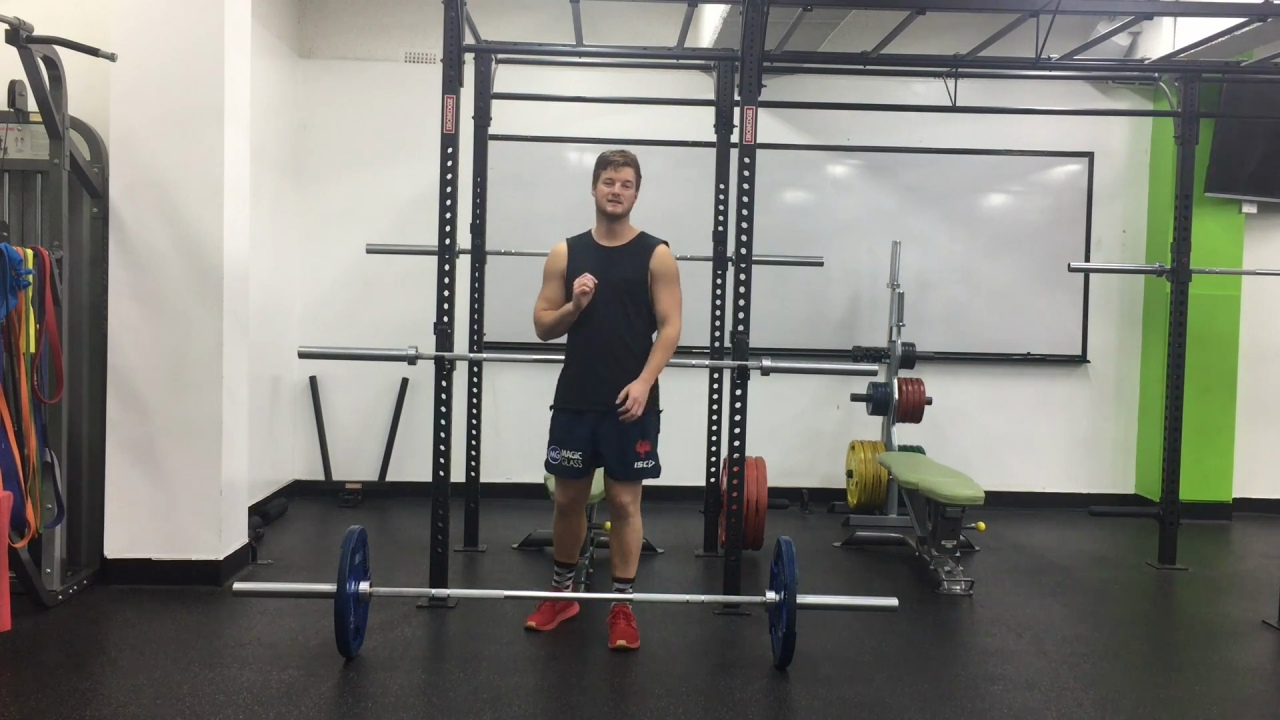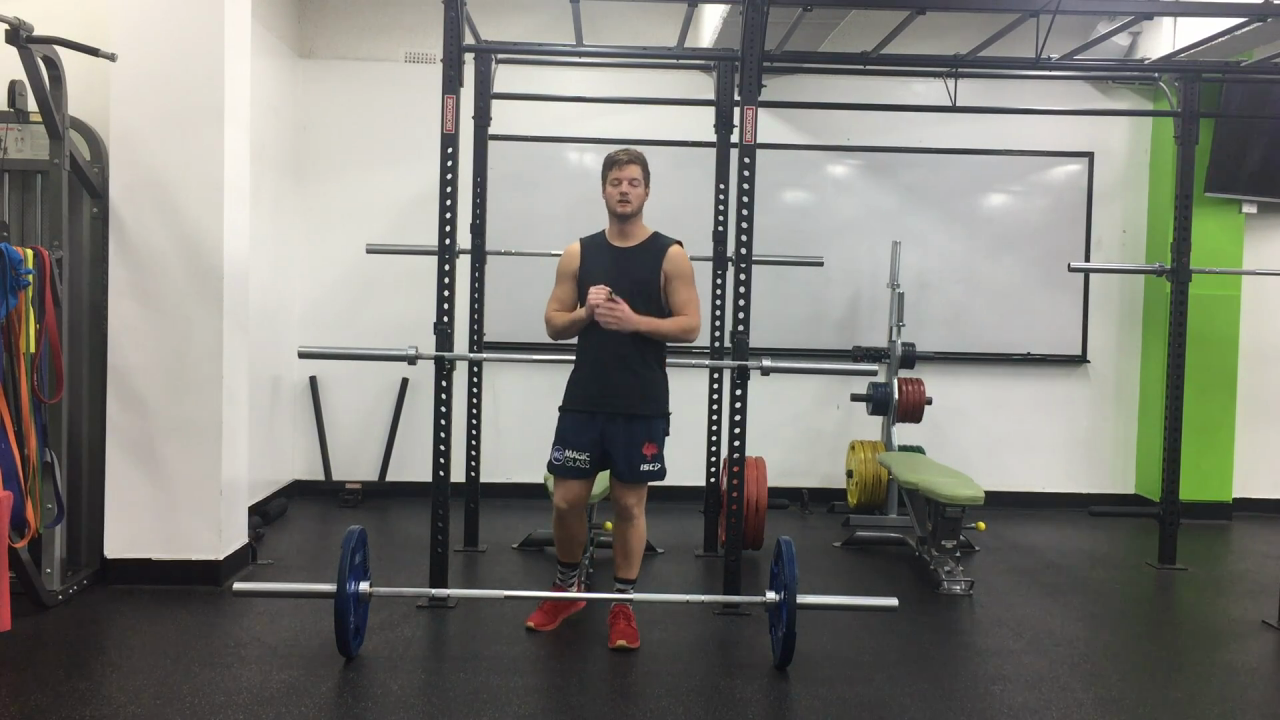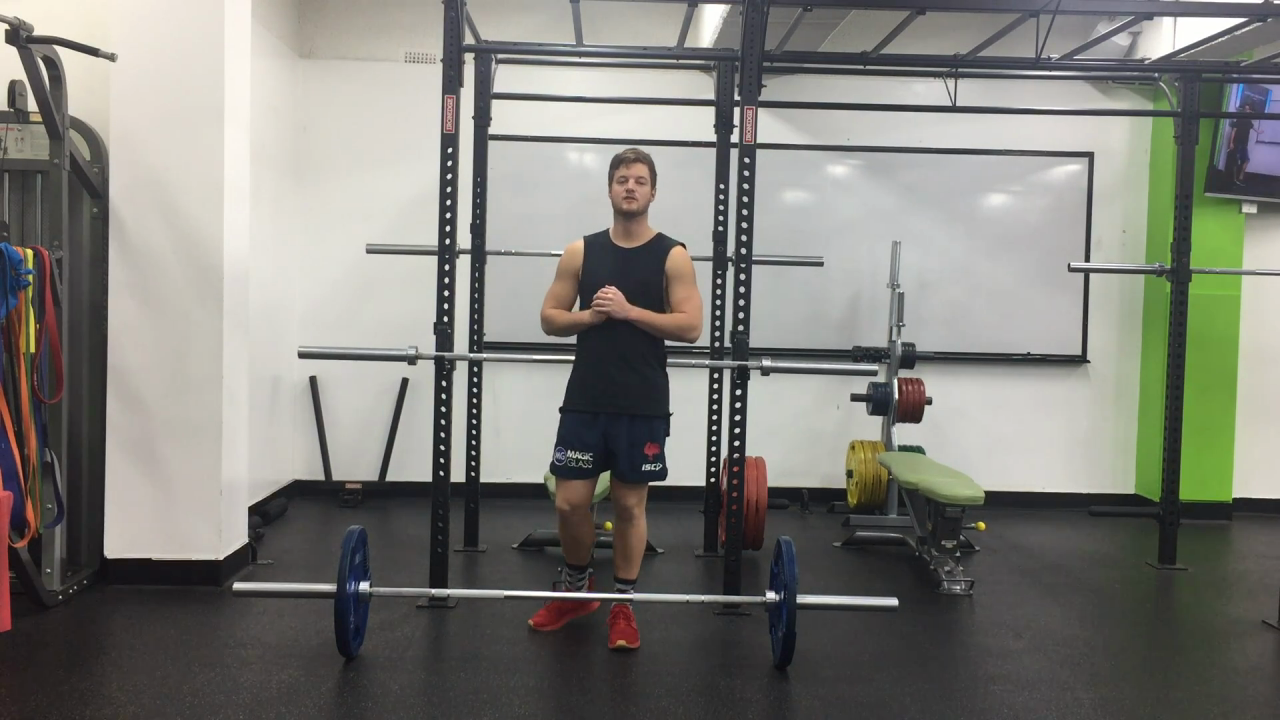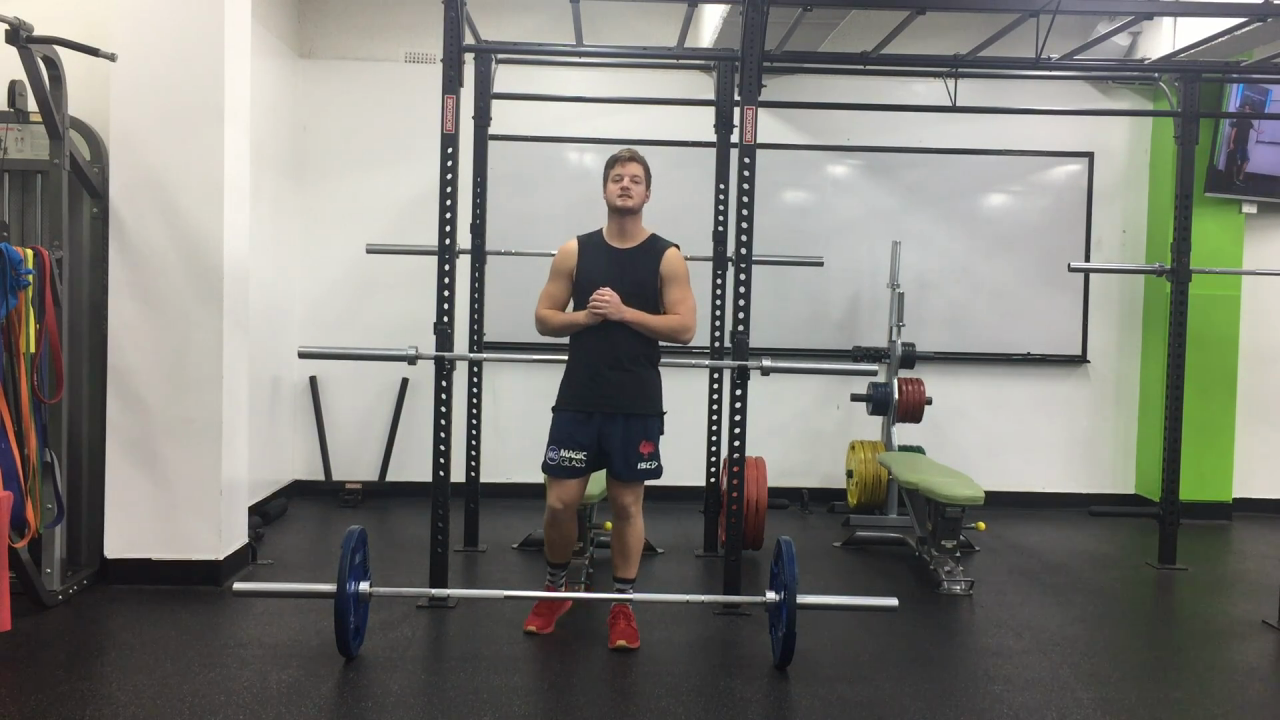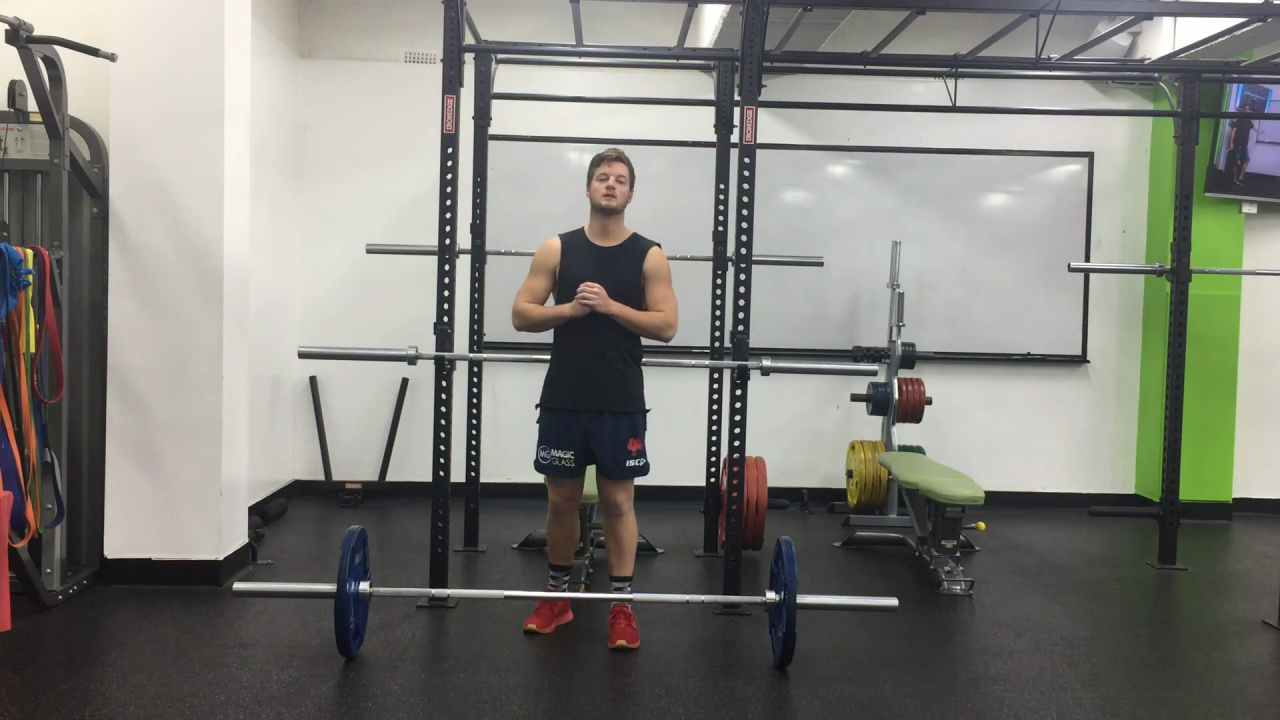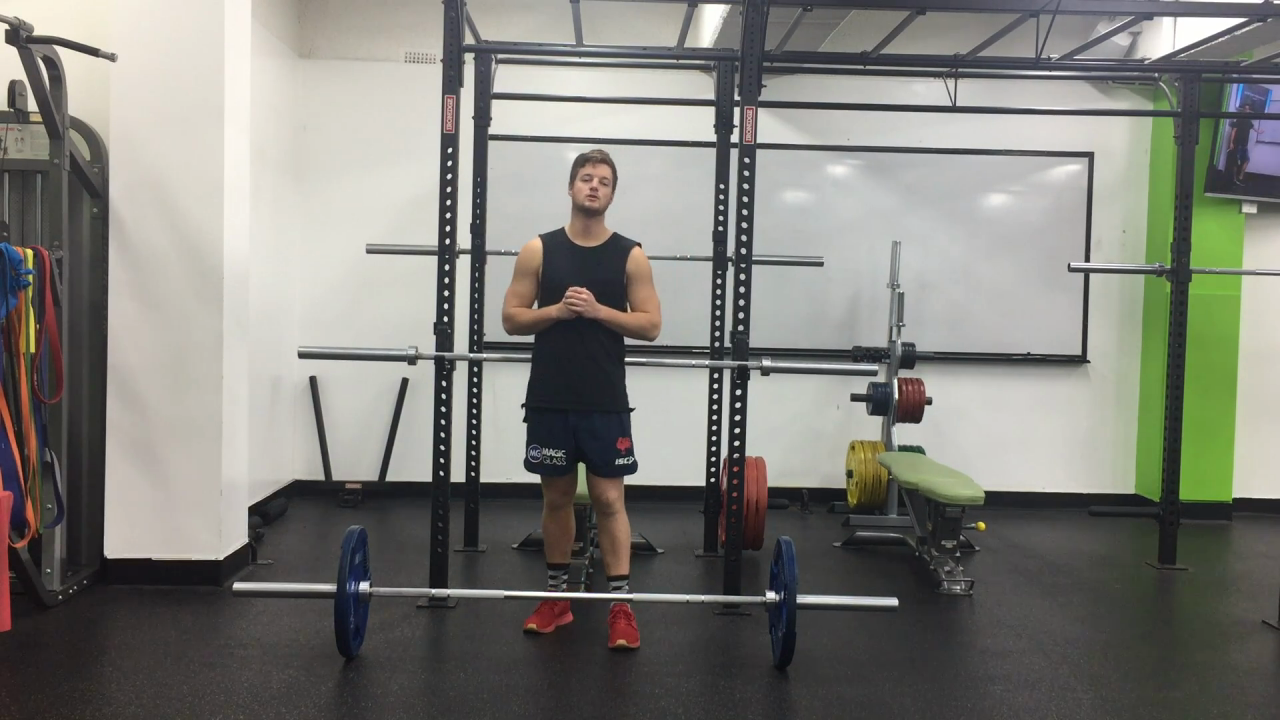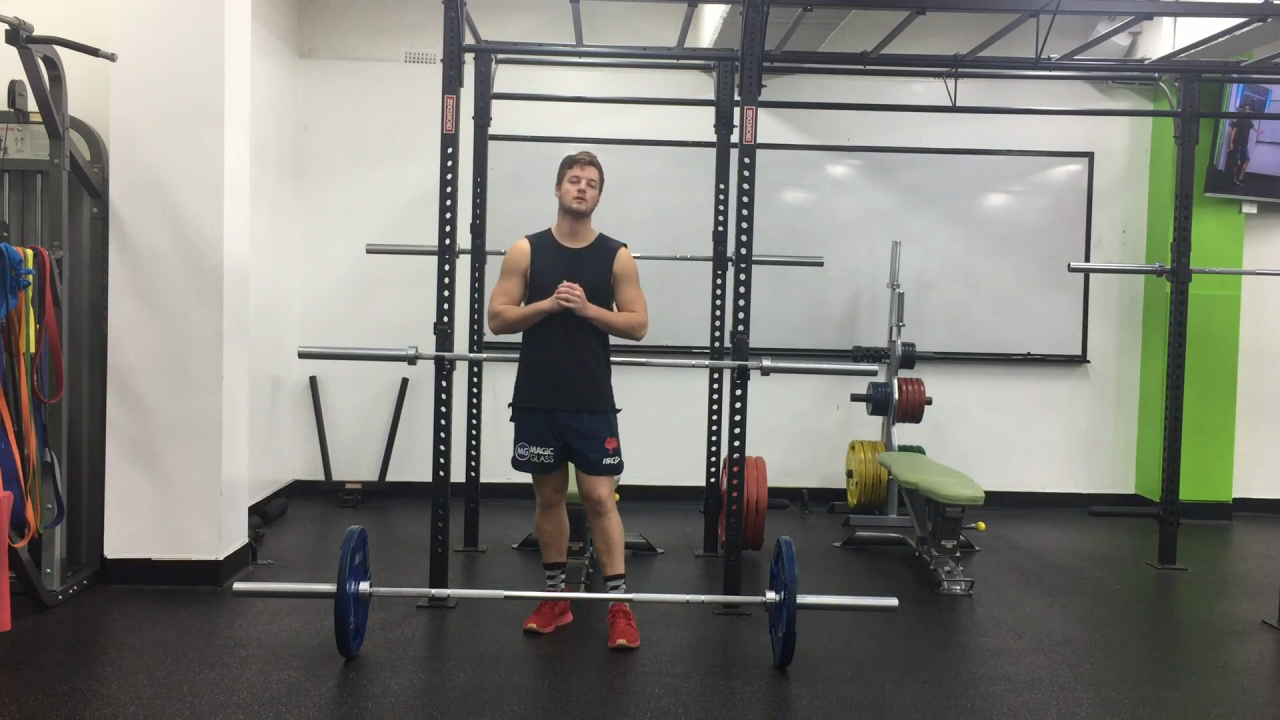
dt=0.3s
person 1, frame 1
left shoulder: (656, 254)
right shoulder: (566, 253)
left elbow: (670, 327)
right elbow: (543, 326)
left wrist: (644, 383)
right wrist: (574, 304)
left hip: (630, 401)
right hip: (575, 398)
left knee: (624, 502)
right knee: (567, 499)
left ankle: (621, 606)
right ankle: (562, 592)
person 1, frame 2
left shoulder: (669, 255)
right shoulder: (579, 253)
left elbow: (690, 324)
right elbow: (554, 324)
left wrist: (633, 321)
right wrist: (586, 313)
left hip: (641, 404)
right hip: (584, 398)
left knee: (630, 504)
right knee: (567, 501)
left ankle: (622, 606)
right ankle: (566, 588)
person 1, frame 3
left shoulder: (672, 255)
right shoulder: (581, 251)
left elbow: (690, 326)
right elbow: (549, 318)
left wrist: (629, 310)
right wrist: (591, 314)
left hip: (642, 403)
right hip: (585, 398)
left knee: (629, 505)
right knee: (569, 503)
left ankle: (622, 606)
right ankle: (576, 589)
person 1, frame 4
left shoulder: (667, 256)
right shoulder: (575, 251)
left elbow: (684, 328)
right elbow: (544, 318)
left wrist: (624, 312)
right wrist: (586, 316)
left hip: (636, 403)
right hip: (578, 398)
left knee: (627, 503)
right knee: (559, 503)
left ankle: (622, 606)
right ankle: (555, 590)
person 1, frame 5
left shoulder: (648, 255)
right shoulder: (556, 249)
left elbow: (667, 326)
right elbow: (521, 315)
left wrist: (610, 306)
right wrist: (570, 308)
left hip: (620, 401)
right hip: (563, 397)
left knee: (618, 501)
right knee: (562, 500)
left ankle: (621, 606)
right ankle: (558, 597)
person 1, frame 6
left shoulder: (630, 255)
right shoulder: (538, 250)
left elbow: (650, 325)
right elbow: (510, 319)
left wrist: (597, 309)
right wrist: (556, 311)
left hip: (605, 399)
right hip: (549, 397)
left knee: (609, 499)
right knee: (556, 498)
left ankle: (621, 606)
right ankle: (557, 597)
person 1, frame 7
left shoulder: (616, 255)
right shoulder: (526, 250)
left elbow: (638, 325)
right elbow: (498, 318)
left wrist: (588, 308)
right wrist: (549, 303)
left hip: (592, 400)
right hip: (537, 397)
left knee: (600, 498)
right knee: (549, 495)
left ankle: (618, 606)
right ankle: (556, 596)
